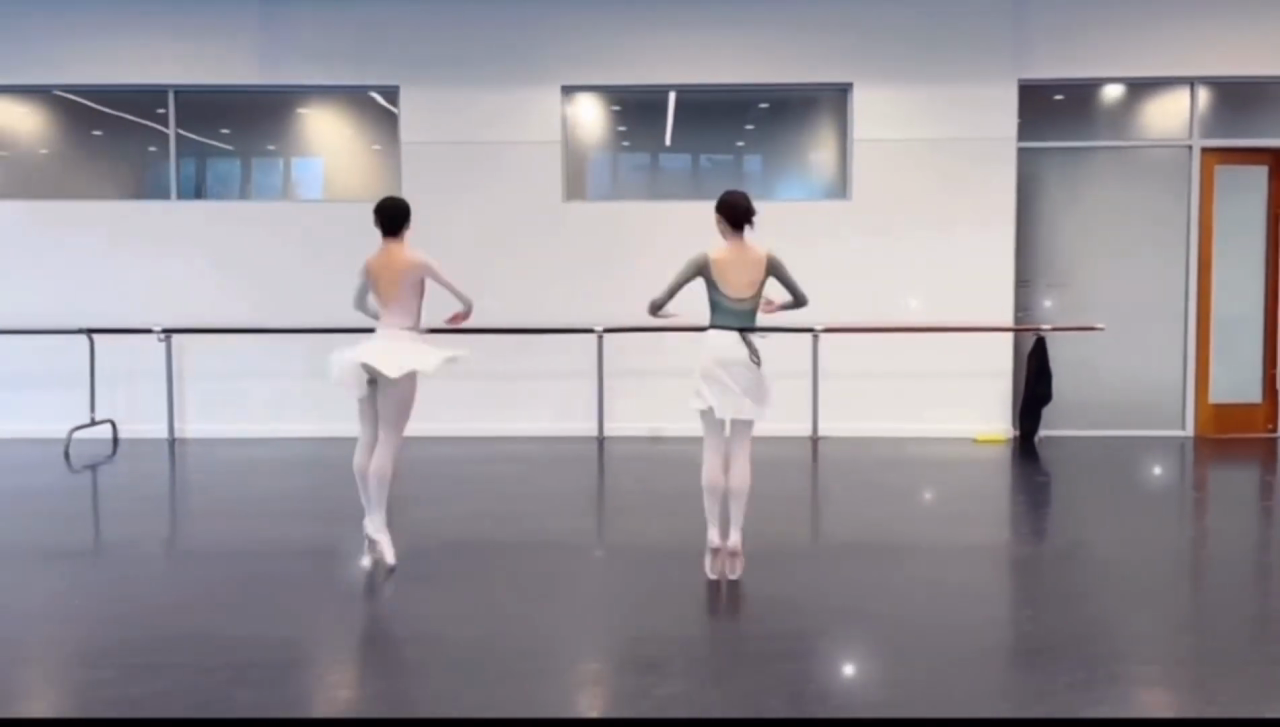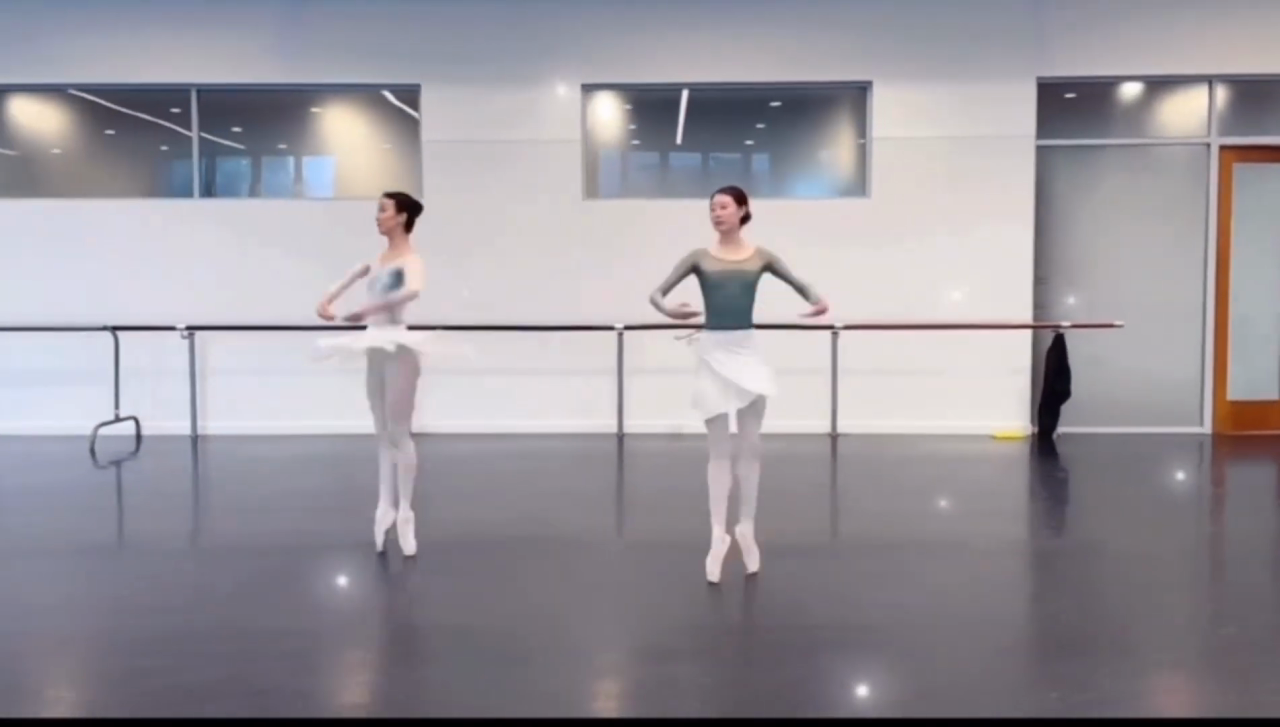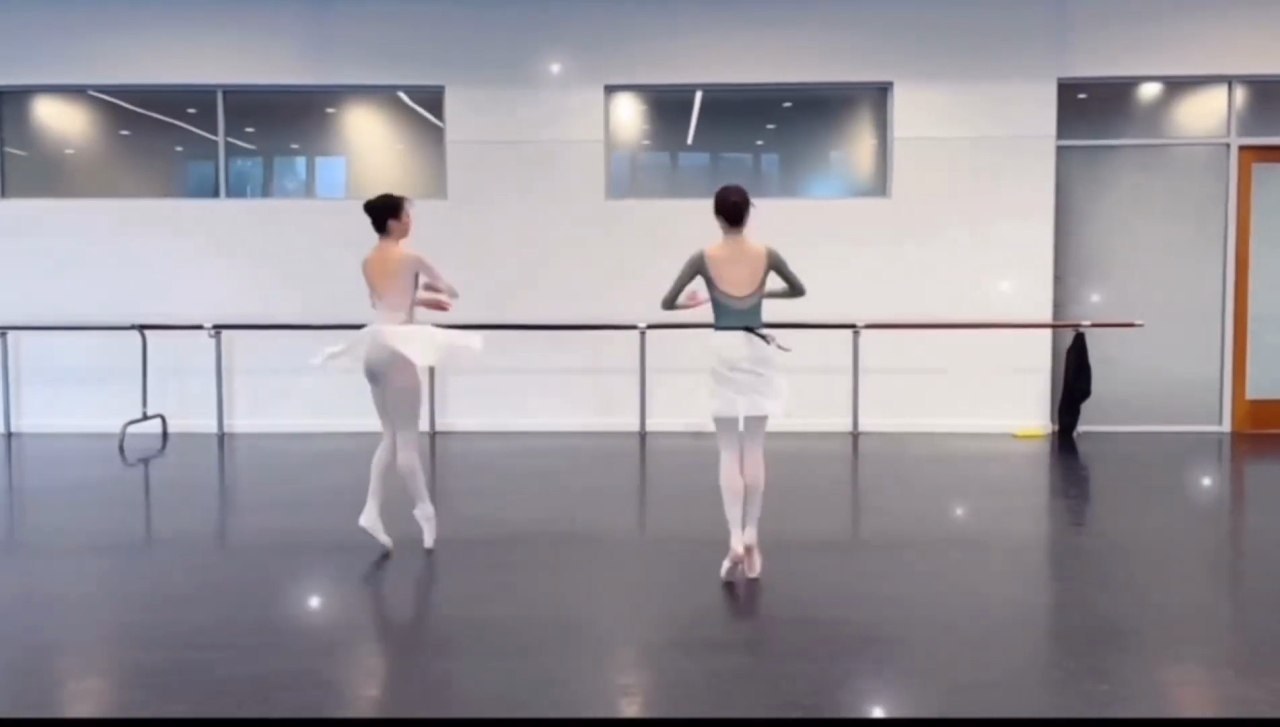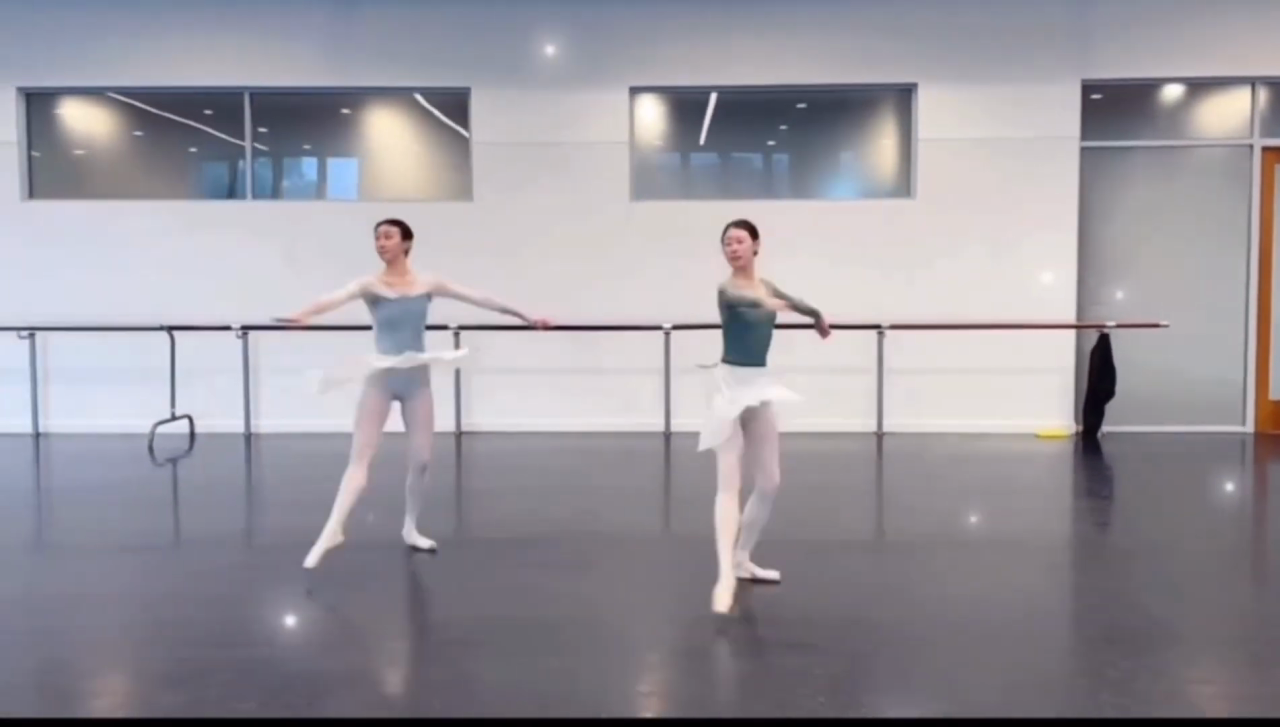
dt=0.3s
person 1, frame 1
left shoulder: (705, 258)
right shoulder: (767, 258)
left elbow: (660, 301)
right elbow: (800, 299)
left wrist: (657, 310)
right wrist: (780, 305)
left hip: (714, 350)
right hip: (745, 353)
left knee: (716, 450)
right knee: (740, 453)
left ankle: (716, 535)
right ankle: (734, 536)
person 1, frame 2
left shoulder: (762, 256)
right shoulder: (699, 257)
left elbow: (801, 285)
right elbow: (656, 293)
left wrist: (817, 301)
right wrist: (669, 310)
left hip: (746, 350)
right hip: (713, 352)
left knee: (750, 449)
right knee: (719, 452)
left ankle: (746, 528)
right ankle: (718, 536)
person 1, frame 3
left shoulder: (702, 256)
right shoulder: (765, 253)
left elbow: (668, 302)
right elbow: (797, 290)
left wrist: (687, 299)
left hip: (725, 351)
right hip: (759, 350)
left knee: (728, 452)
right knee: (753, 451)
left ankle: (740, 537)
right ankle: (749, 536)
person 1, frame 4
left shoulder: (765, 285)
right shoulder: (729, 287)
left elbow: (797, 303)
right elbow: (743, 301)
right wrist: (766, 305)
left hip: (760, 387)
right hip: (731, 387)
left knee: (769, 483)
right knee: (729, 484)
left ankle: (740, 557)
right ankle: (725, 575)
person 2, frame 1
left shoulder: (369, 264)
right shoulder: (419, 261)
left elbow: (358, 303)
right elbow: (465, 300)
right wrist: (460, 314)
left hip: (377, 352)
right hip: (399, 355)
left knee: (368, 440)
right knee: (388, 440)
left ankle: (372, 519)
right ankle: (376, 523)
person 2, frame 2
left shoulder: (411, 259)
right shoulder: (382, 258)
left elbow: (413, 292)
right elbow: (351, 278)
left wrist: (368, 310)
right wrist: (326, 302)
left hip: (397, 351)
right hip: (377, 350)
left knee: (397, 435)
right knee: (387, 436)
left ankle: (403, 512)
right ankle: (388, 508)
person 2, frame 3
left shoulder: (370, 260)
right shoulder: (410, 258)
right elbow: (450, 292)
left wrist: (425, 291)
right wrist: (438, 297)
left hip: (378, 352)
right hip: (397, 350)
left knee: (395, 437)
right knee: (407, 438)
left ankle: (372, 511)
right ankle: (426, 512)
person 2, frame 4
left shoulder: (428, 283)
right shoulder: (369, 285)
left elbow: (479, 299)
right elbow: (334, 299)
left wrist: (526, 317)
right wrist: (304, 314)
left hip: (417, 380)
right hip: (380, 378)
left knee: (421, 461)
right knee: (360, 460)
left ankle: (411, 528)
right ankle: (332, 531)
